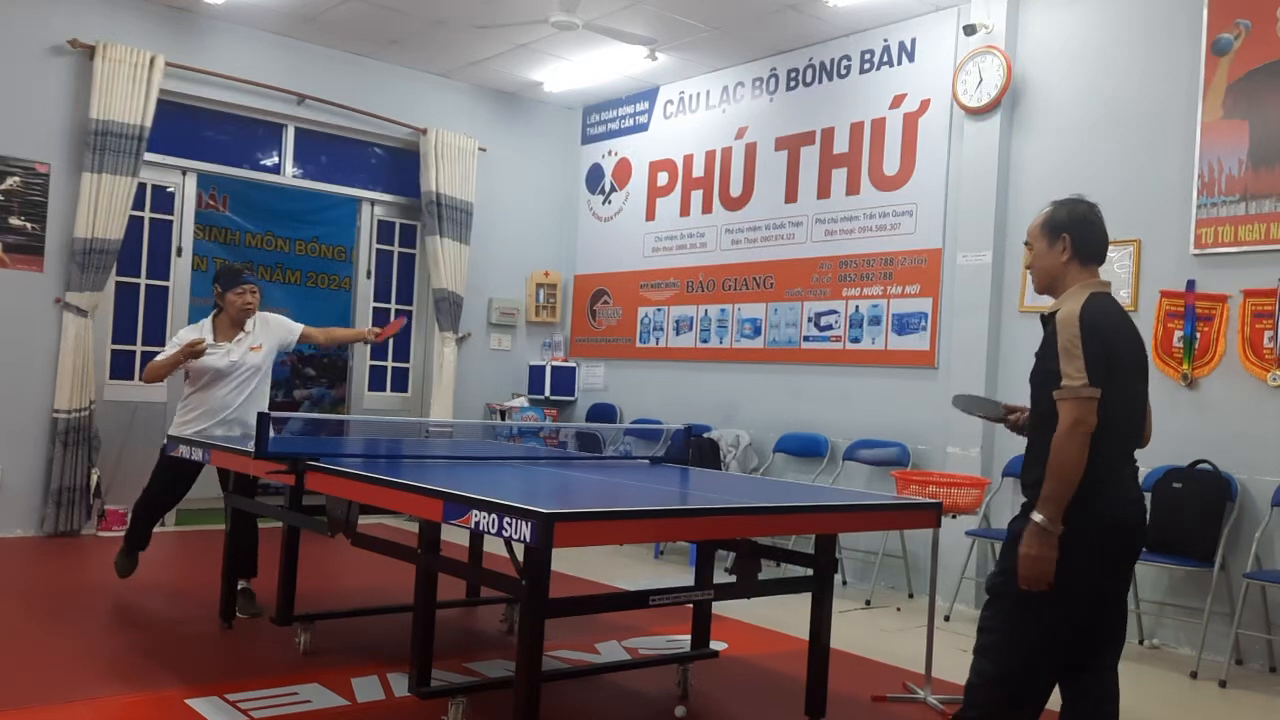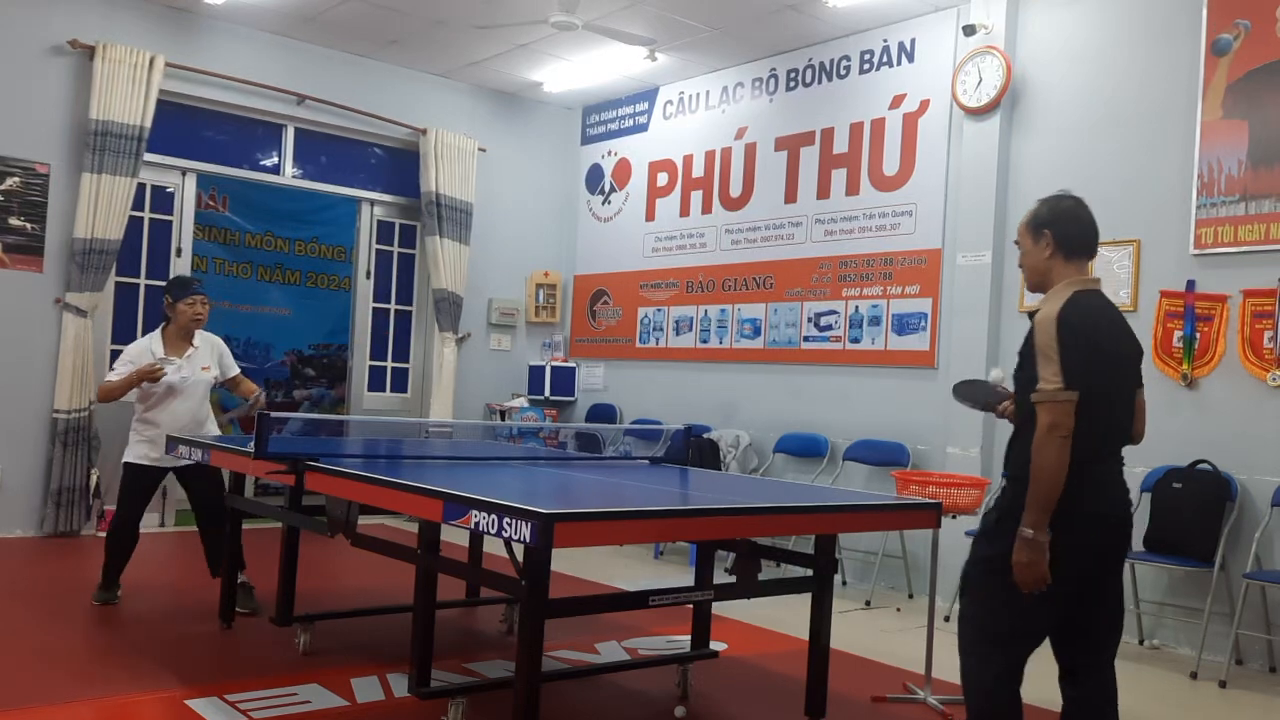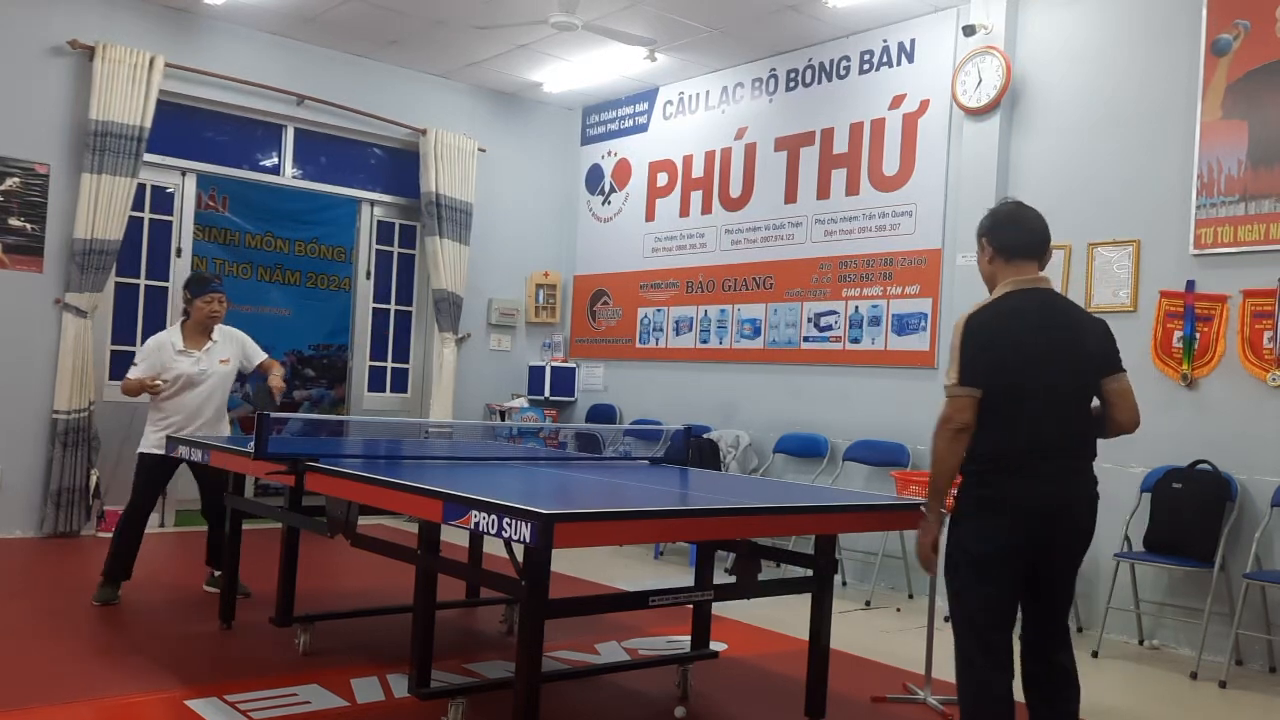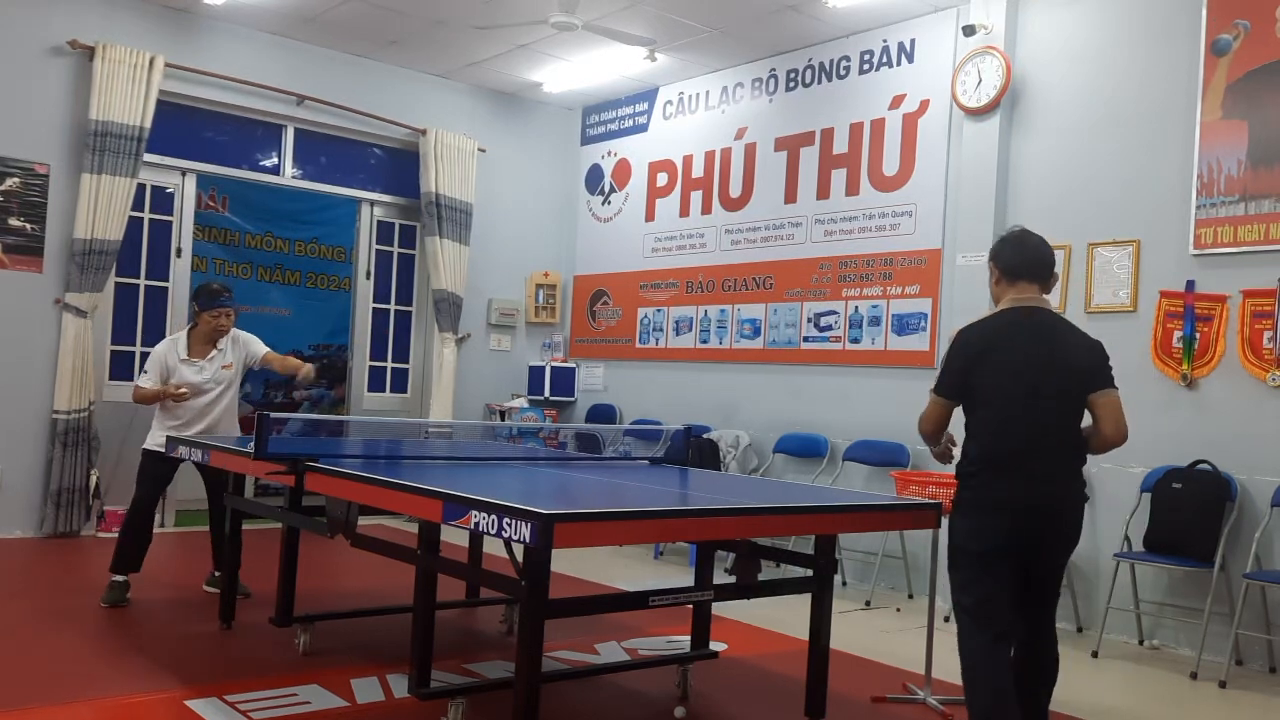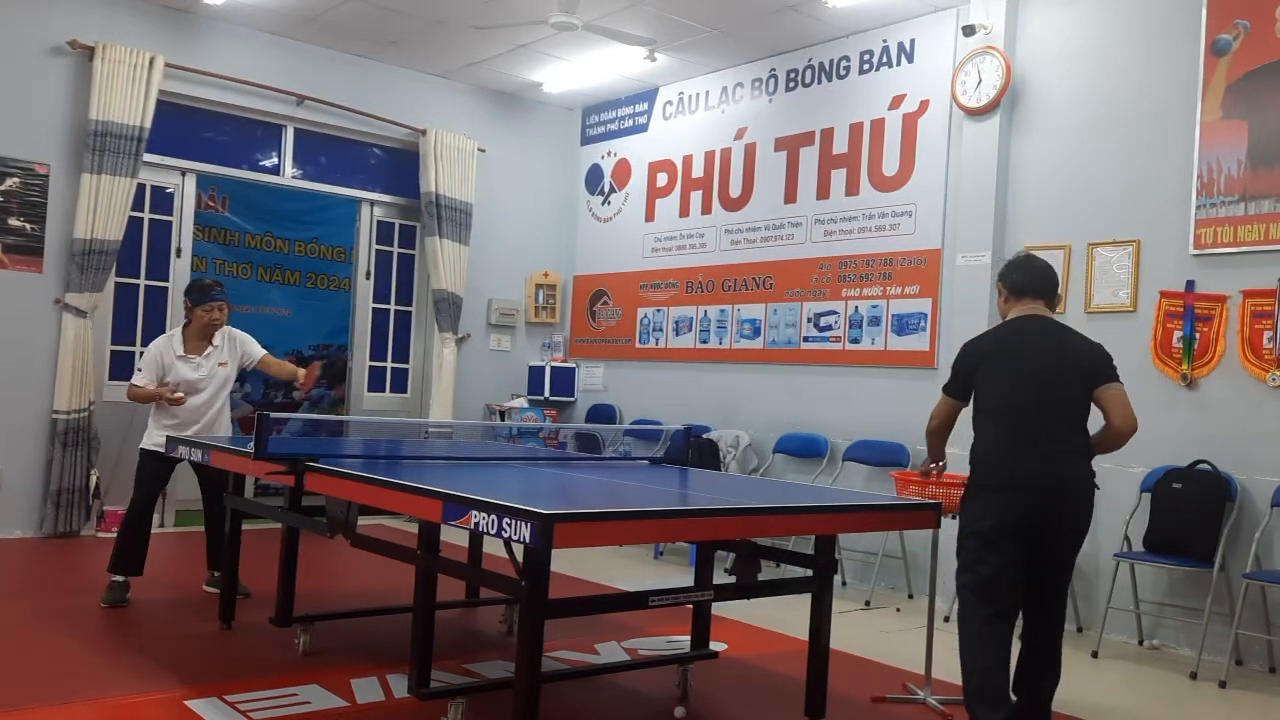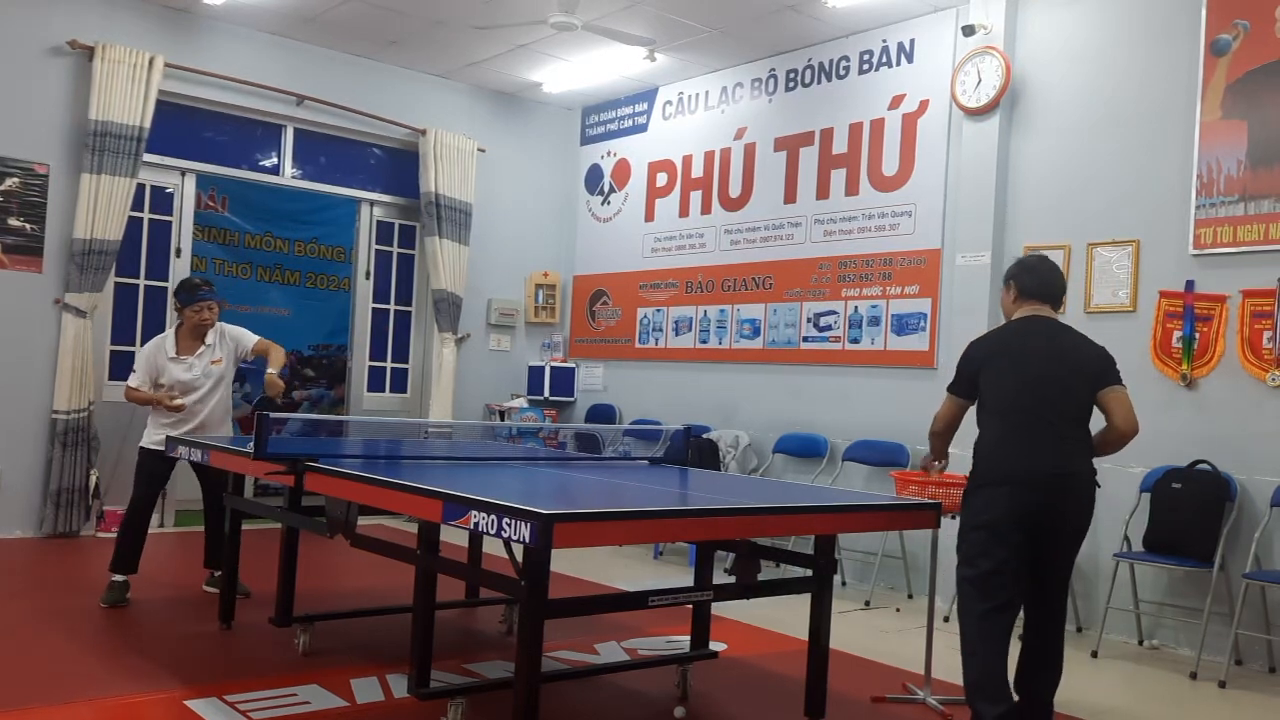
dt=0.4s
person 1, frame 1
left shoulder: (1075, 317)
right shoulder: (1121, 323)
left elbow: (1077, 428)
left wrist: (1041, 523)
right wrist: (1040, 421)
left hip: (1076, 523)
right hip: (1117, 518)
left knee: (1006, 664)
right knee: (1090, 668)
person 1, frame 2
left shoulder: (1056, 316)
right shoulder: (1118, 326)
left elbow: (1054, 431)
left wrist: (1032, 532)
left hip: (1054, 518)
right hip: (1106, 515)
left knee: (991, 658)
right knee: (1090, 668)
person 1, frame 3
left shoulder: (981, 325)
right shoulder: (1090, 327)
left elbow: (957, 427)
right elbow: (1124, 418)
left wrist: (931, 514)
left hip: (993, 509)
right hip: (1069, 506)
left knee: (984, 650)
right knee: (1050, 642)
person 1, frame 4
left shoulder: (973, 339)
right shoulder: (1083, 346)
left elbow: (931, 424)
right elbow: (1112, 432)
left wrist: (940, 445)
left hip: (986, 507)
right hip: (1057, 507)
left knee: (985, 637)
right knee: (1038, 624)
person 1, frame 5
left shoulder: (981, 347)
right shoulder: (1087, 351)
left elbow: (939, 422)
right elbow: (1123, 424)
left wrist: (934, 458)
left hip: (997, 494)
right hip: (1067, 496)
left knee: (985, 616)
right knee: (1046, 613)
person 1, frame 6
left shoulder: (987, 346)
right shoulder: (1090, 352)
left elbow: (944, 425)
right elbow: (1124, 426)
left wrist: (935, 457)
left hip: (1000, 488)
right hip: (1069, 493)
left knee: (985, 611)
right knee: (1046, 609)
person 2, frame 1
left shoulder: (270, 326)
right shoulder: (191, 335)
left elbow: (319, 335)
right elbow: (149, 376)
left wrist: (361, 334)
right wrist: (183, 355)
left hip: (240, 438)
right hip: (189, 435)
left knee: (243, 512)
right knee: (156, 498)
left ankle: (242, 585)
right ankle: (132, 546)
person 2, frame 2
left shoulder: (214, 346)
right shoulder: (140, 351)
left elbow: (237, 382)
right elbow: (104, 395)
left wrist: (253, 392)
right wrist: (135, 379)
right hip: (148, 451)
left knee: (216, 514)
right knee: (126, 519)
left ankle: (238, 583)
right ankle: (109, 581)
person 2, frame 3
left shoulder: (234, 340)
right shoulder: (159, 344)
left elbow: (270, 365)
right elbow: (127, 387)
left wrist: (276, 376)
right wrist: (143, 385)
left hip: (212, 441)
right hip: (162, 441)
left knee: (221, 509)
right knee: (138, 508)
left ankle: (218, 573)
right ankle: (112, 578)
person 2, frame 4
left shoulder: (240, 342)
right shoulder: (166, 350)
left elbow: (276, 361)
right elbow: (139, 394)
left wrist: (301, 367)
right wrist: (162, 393)
right hip: (167, 439)
left knee: (226, 507)
right knee: (142, 505)
left ankle: (220, 574)
right ankle: (120, 578)
person 2, frame 5
left shoulder: (235, 340)
right shoulder: (161, 347)
left elbow: (270, 364)
right elbow: (134, 392)
left wrist: (295, 372)
right wrist: (160, 394)
left hip: (213, 441)
right hip: (164, 440)
left knee: (221, 506)
right knee: (141, 505)
left ankle: (218, 573)
right ankle: (119, 578)
person 2, frame 6
left shoulder: (229, 336)
right shoulder: (155, 349)
left elbow: (269, 348)
right elbow: (133, 392)
left wrist: (273, 370)
right wrist: (158, 399)
left hip: (214, 439)
right hip: (163, 438)
left knee: (222, 505)
right knee: (141, 504)
left ankle: (218, 572)
right ankle: (119, 578)
